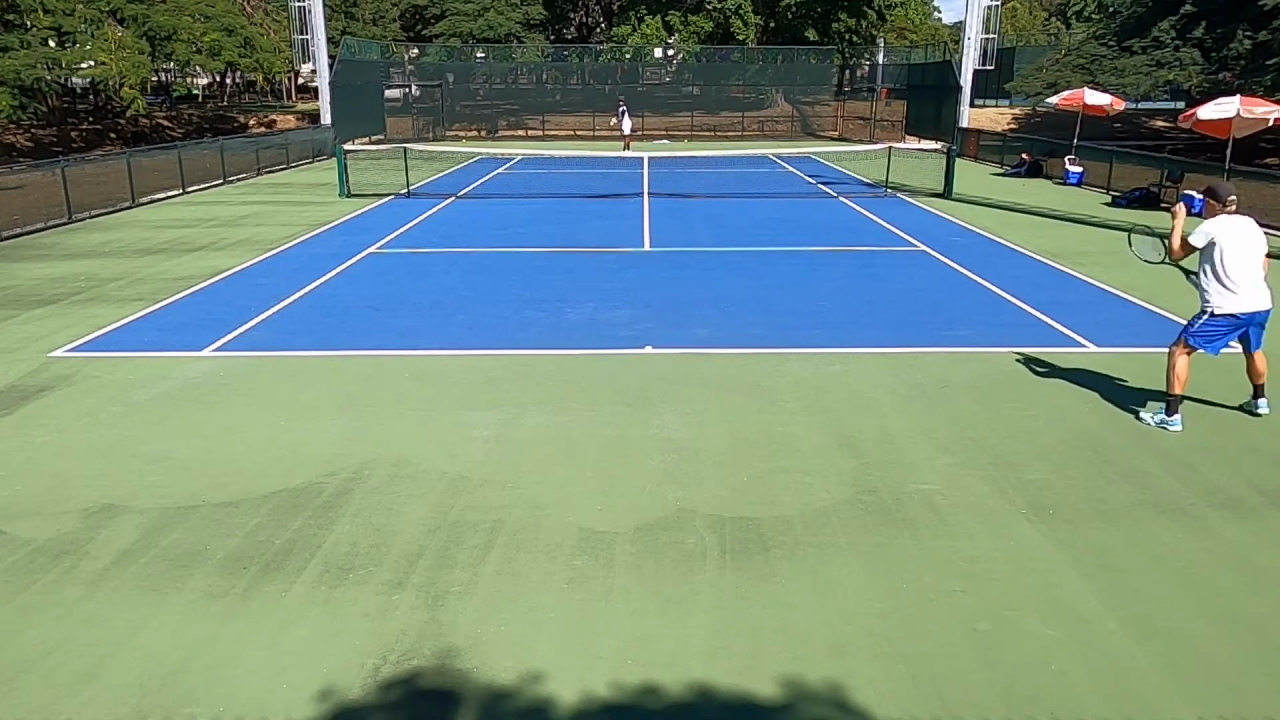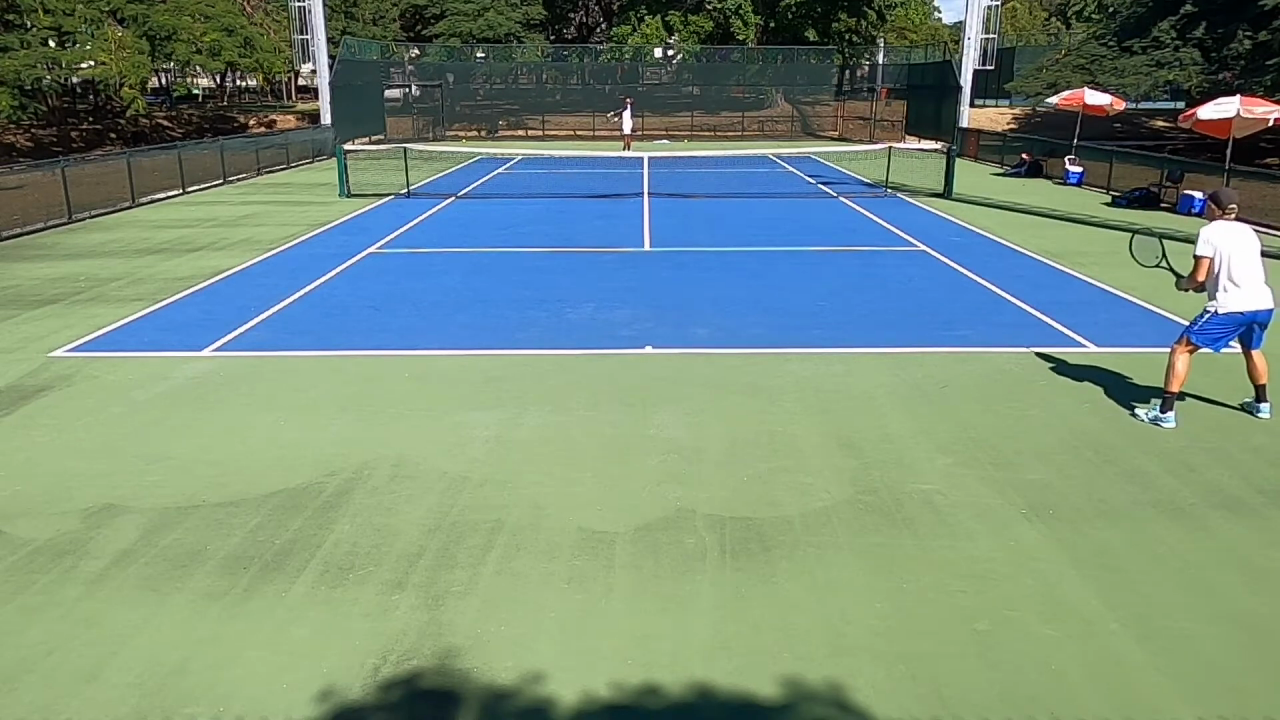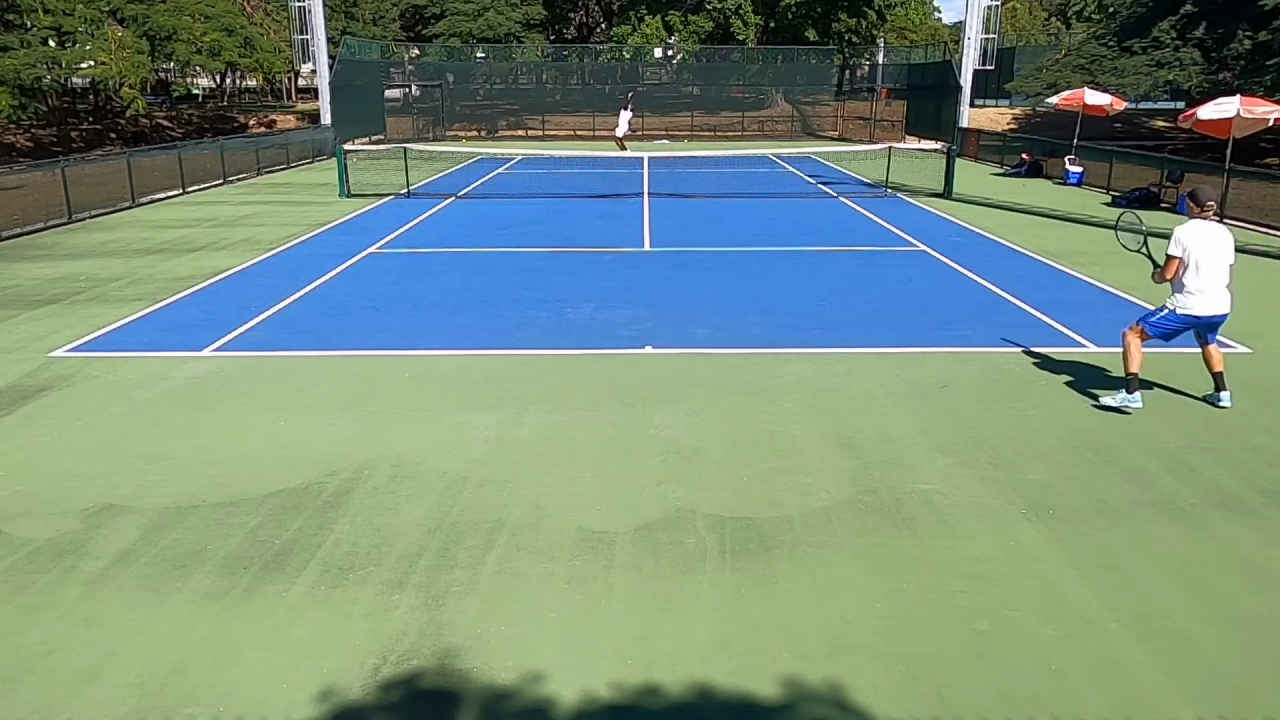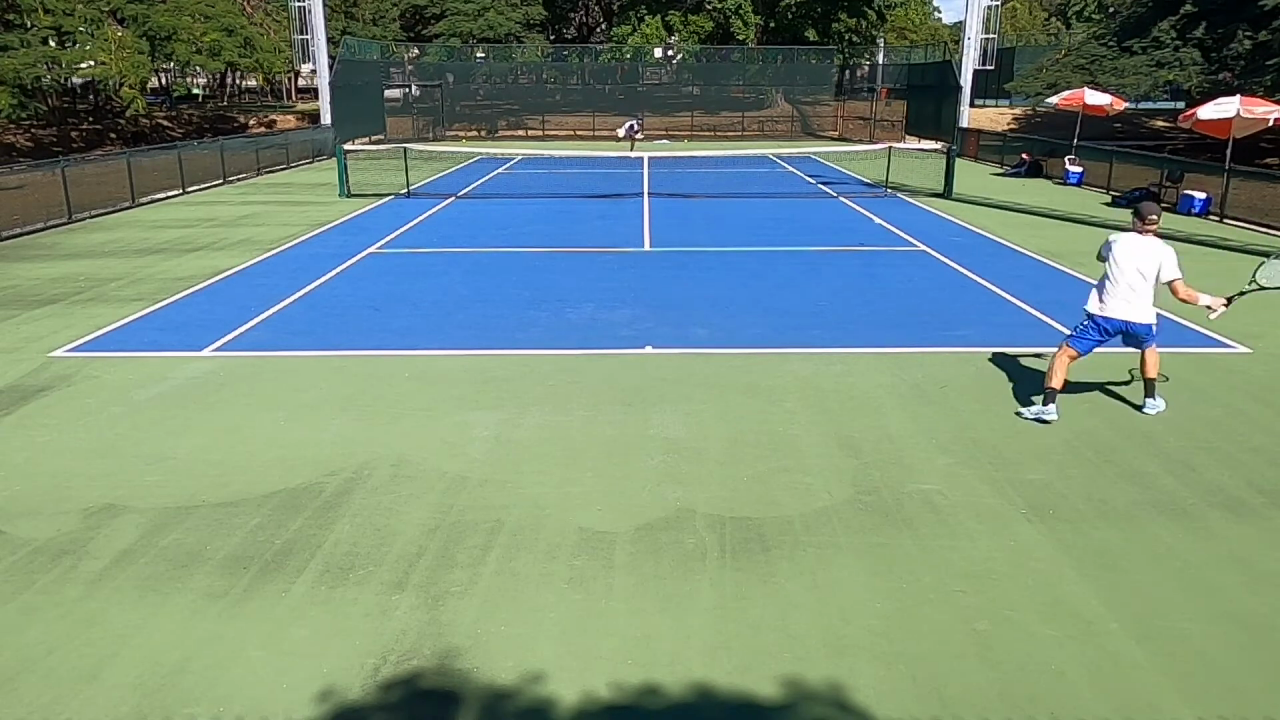
dt=0.7s
person 1, frame 1
left shoulder: (1212, 226)
right shoulder: (1251, 225)
left elbow: (1175, 254)
right elbow: (1262, 267)
left wrist: (1178, 221)
left hip: (1226, 309)
right hip: (1261, 305)
left knee: (1179, 351)
right knee: (1253, 350)
left ankle: (1171, 415)
right ankle: (1259, 399)
person 1, frame 2
left shoulder: (1209, 232)
right shoulder: (1249, 232)
left elbow: (1199, 277)
left wrist: (1183, 283)
right wrist: (1204, 285)
left hip: (1231, 307)
right hip: (1263, 305)
left knee: (1180, 350)
right knee: (1251, 349)
left ankle: (1165, 412)
right ankle: (1262, 403)
person 1, frame 3
left shoulder: (1184, 231)
right shoulder: (1226, 235)
left elbow: (1167, 274)
left wrist: (1156, 275)
left hip: (1188, 307)
right hip: (1220, 307)
left knee: (1132, 335)
right knee: (1207, 343)
left ankle: (1131, 393)
right ankle: (1222, 392)
person 1, frame 4
left shoulder: (1116, 239)
right shoulder: (1165, 252)
left elbow: (1101, 257)
right elbow: (1181, 293)
right wrist: (1210, 301)
left hip: (1104, 314)
right hip: (1140, 318)
left knee: (1064, 355)
right knee: (1149, 348)
left ankle: (1048, 406)
right ankle: (1151, 399)
